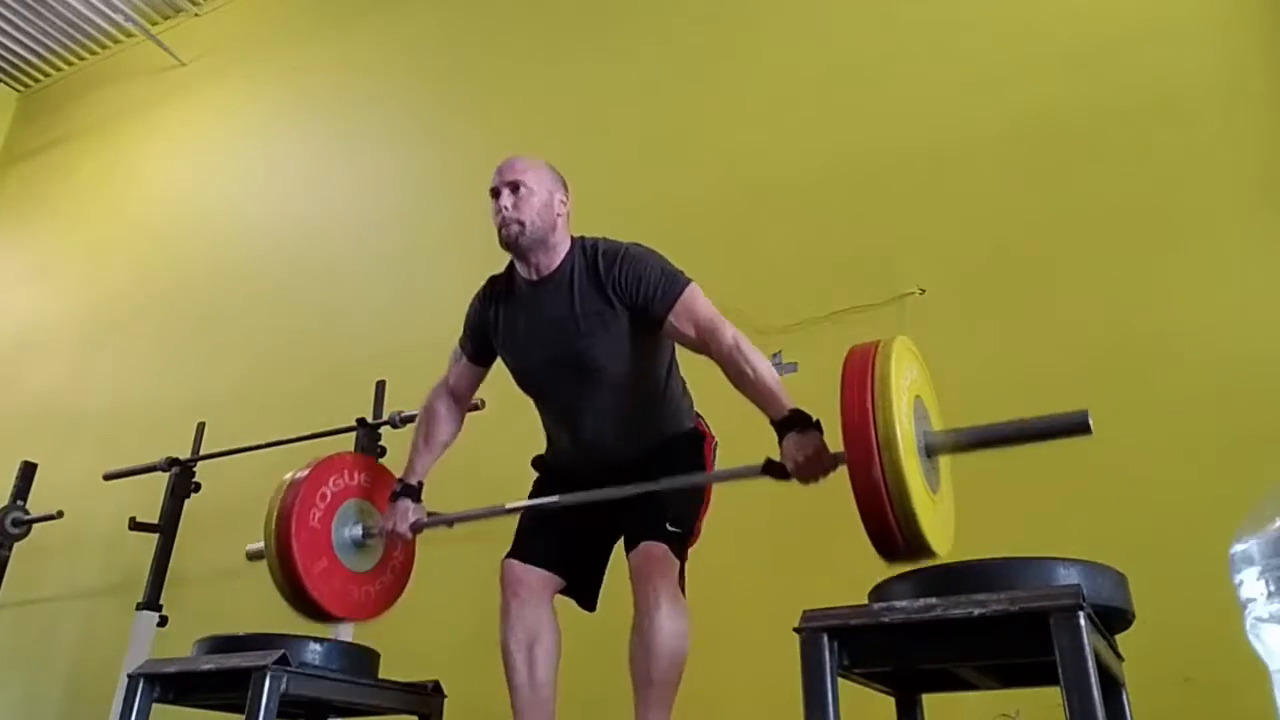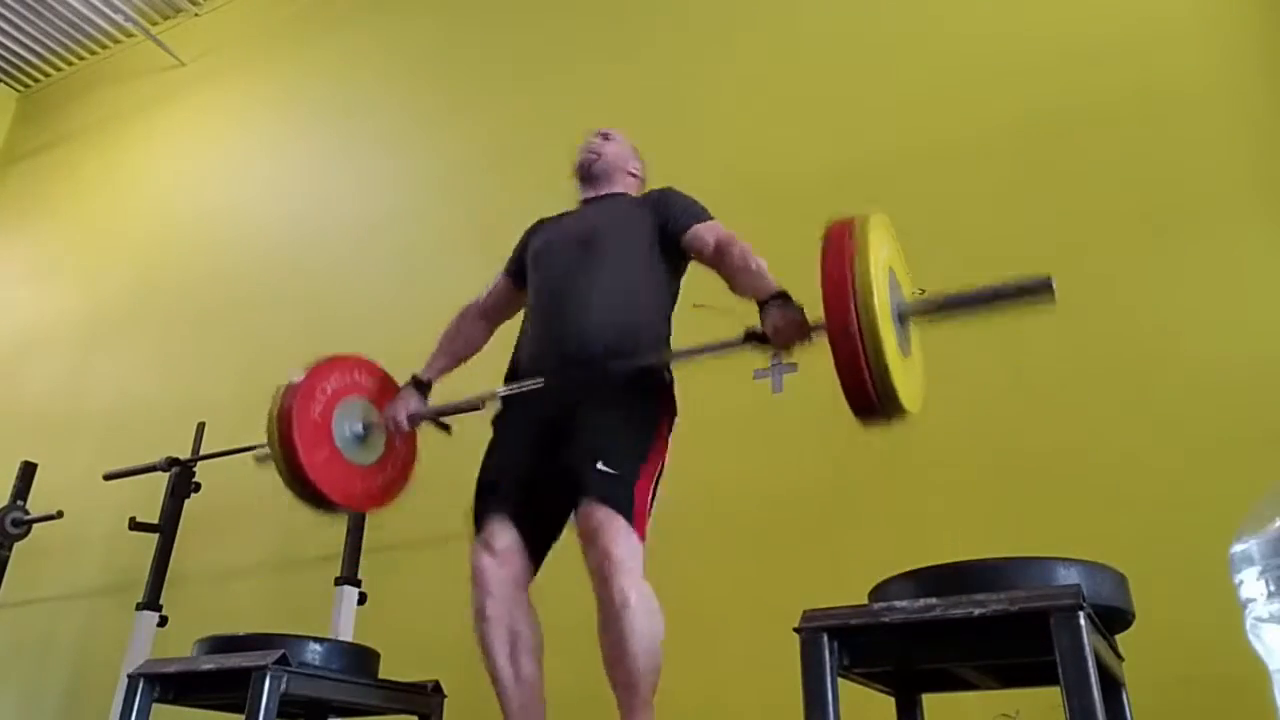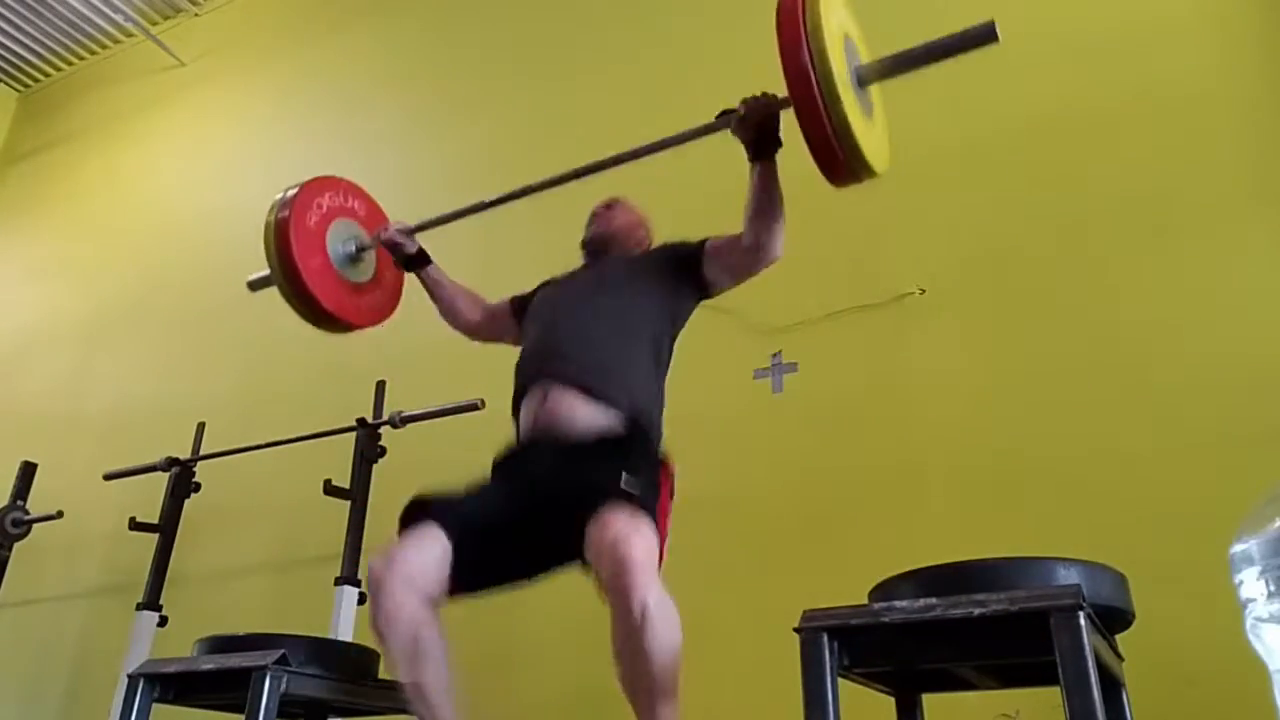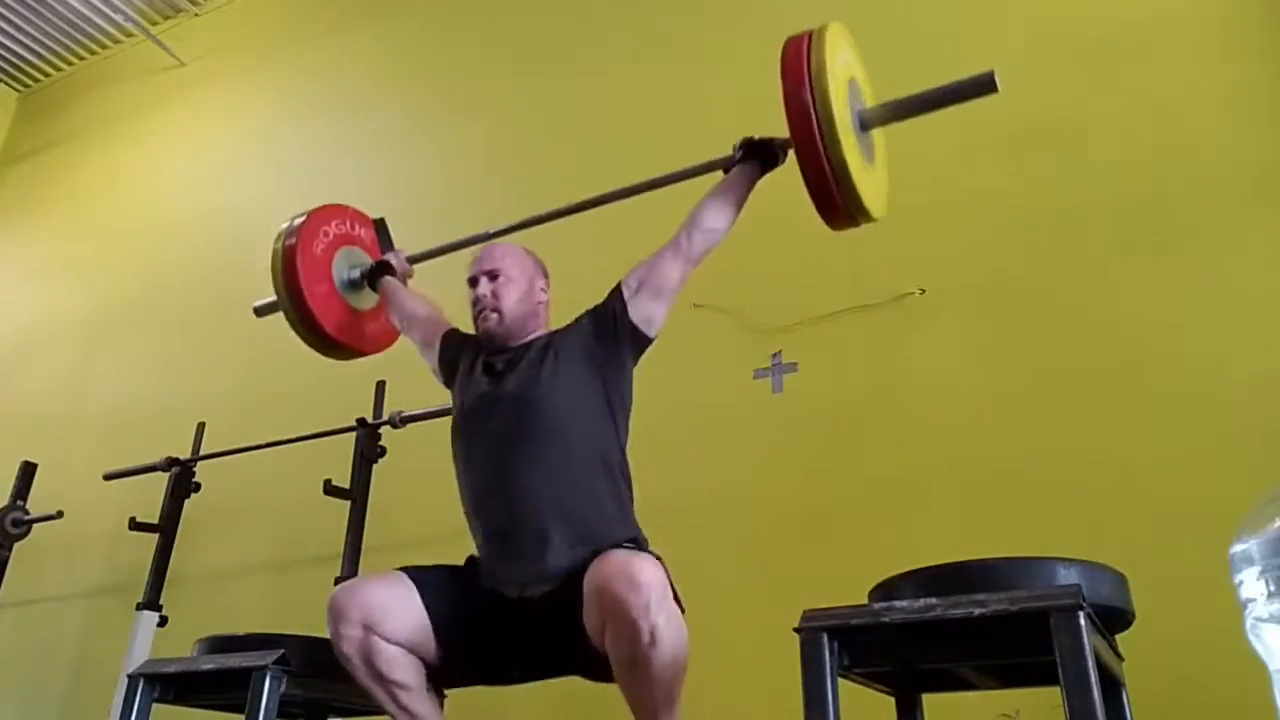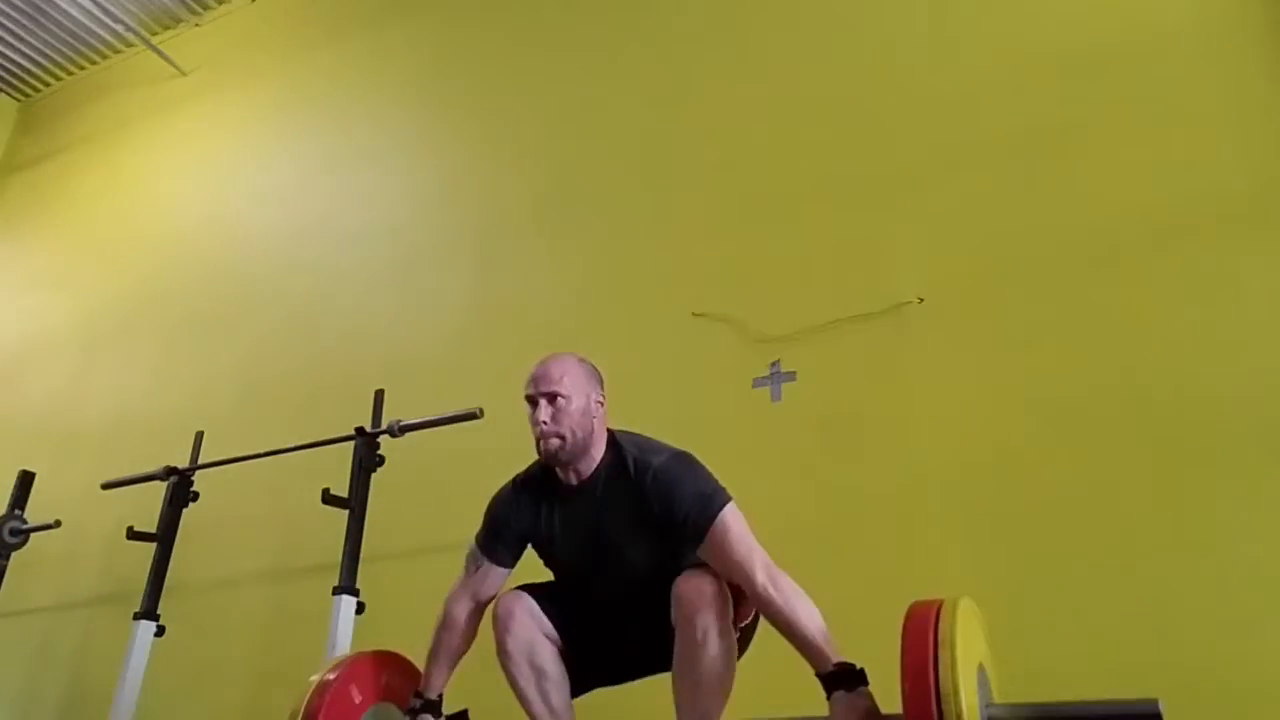
dt=0.3s
person 1, frame 1
left shoulder: (620, 267)
right shoulder: (492, 303)
left elbow: (719, 338)
right elbow: (449, 397)
left wrist: (792, 425)
right wrist: (409, 489)
left hip: (664, 453)
right hip: (574, 467)
left knee: (654, 568)
right knee: (522, 580)
person 1, frame 2
left shoulder: (658, 207)
right shoulder: (543, 234)
left elbow: (725, 249)
right elbow: (483, 311)
left wrist: (773, 302)
right wrist: (420, 384)
left hip: (622, 386)
right hip: (535, 396)
left knee: (611, 548)
right knee: (495, 563)
person 1, frame 3
left shoulder: (664, 271)
right shoulder: (553, 295)
left elbow: (761, 247)
right elbow: (478, 317)
left wrist: (761, 151)
right wrist: (417, 260)
left hip: (613, 456)
right hip: (527, 470)
left knee: (627, 563)
right knee: (392, 580)
person 1, frame 4
left shoulder: (591, 345)
right shoulder: (464, 360)
left elbow: (683, 253)
right elbow: (423, 319)
left wrist: (748, 170)
left hip: (591, 589)
left knee: (632, 591)
right knee: (358, 611)
person 1, frame 5
left shoulder: (660, 474)
right shoulder: (521, 499)
left elbow: (759, 576)
right elbow: (468, 599)
left hip: (690, 613)
right hip: (604, 619)
left knee: (699, 590)
right knee: (514, 610)
